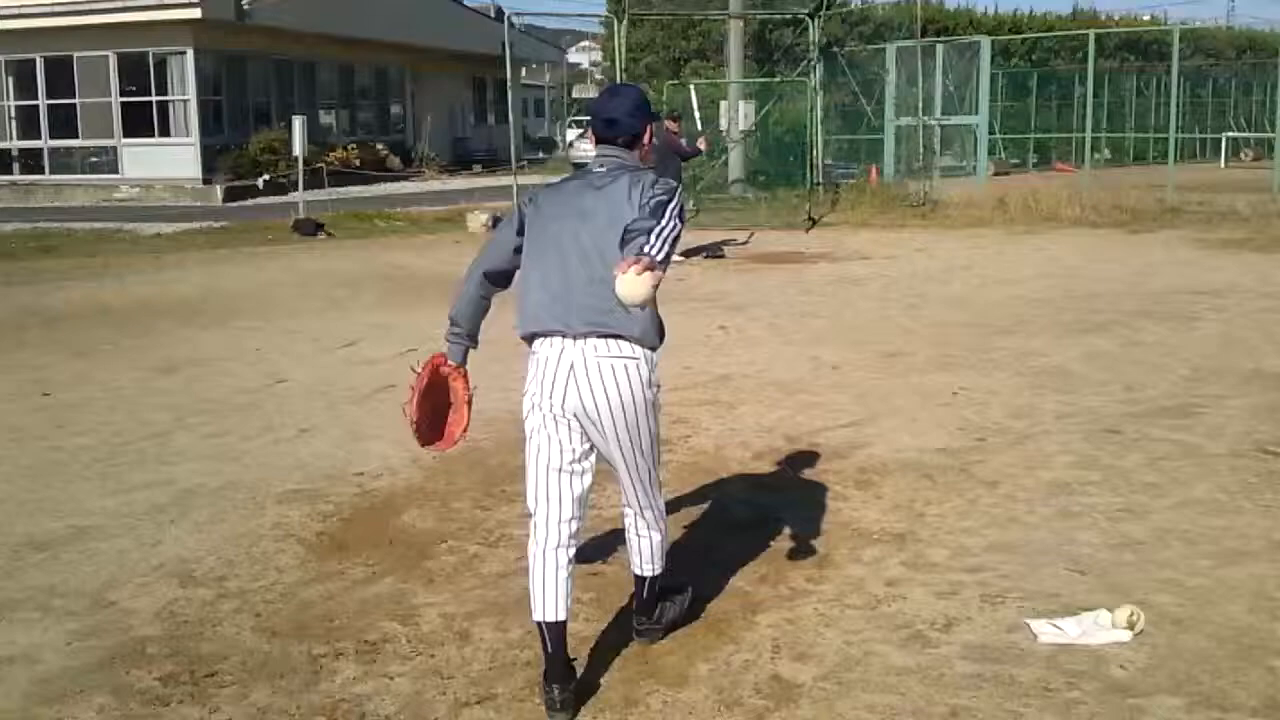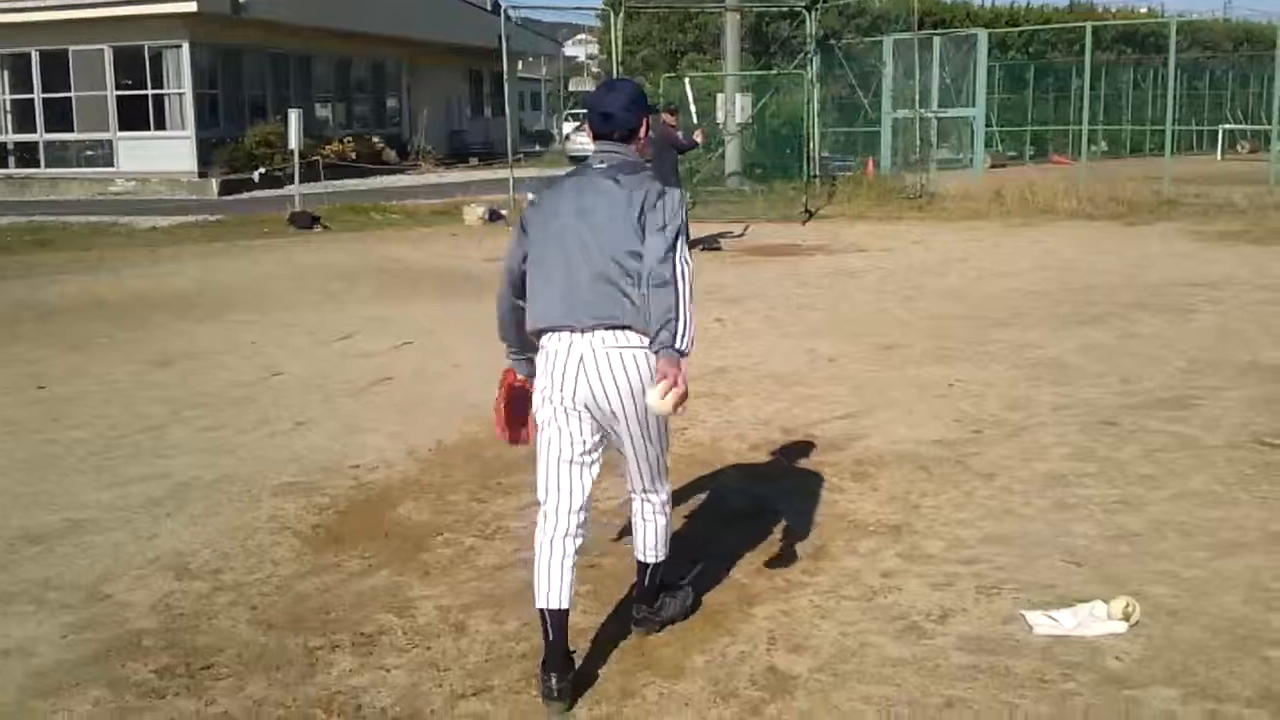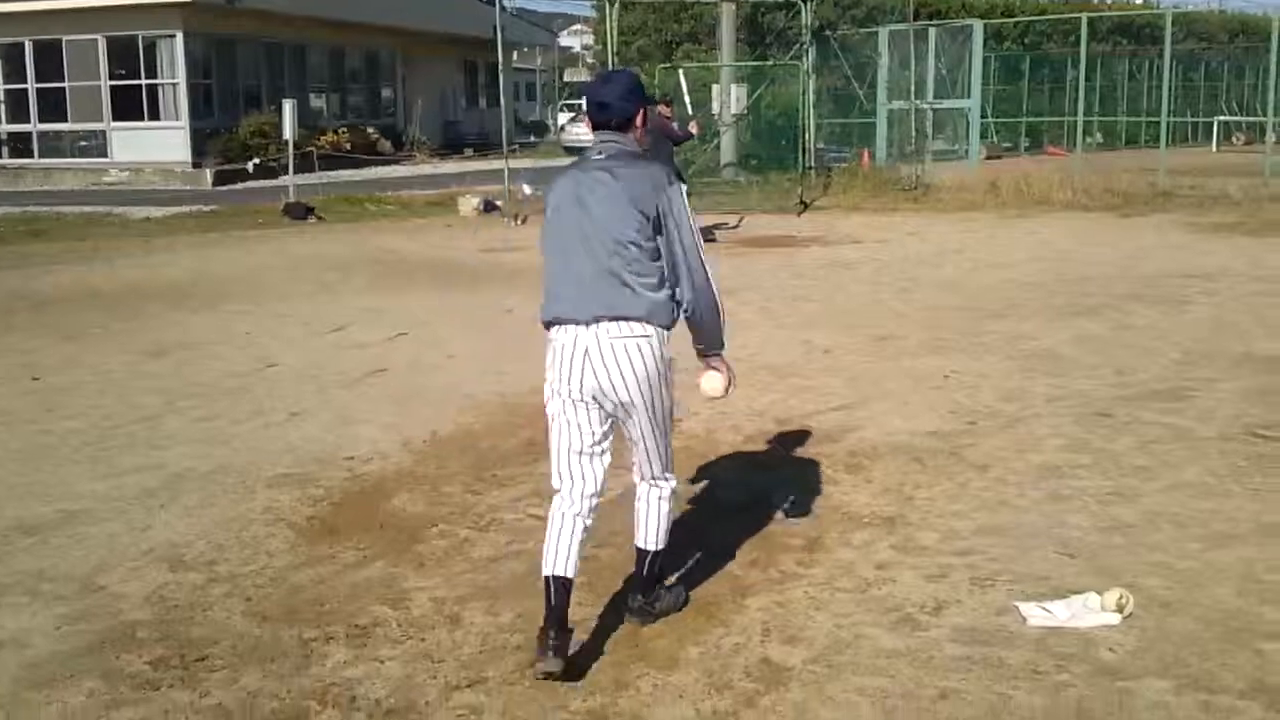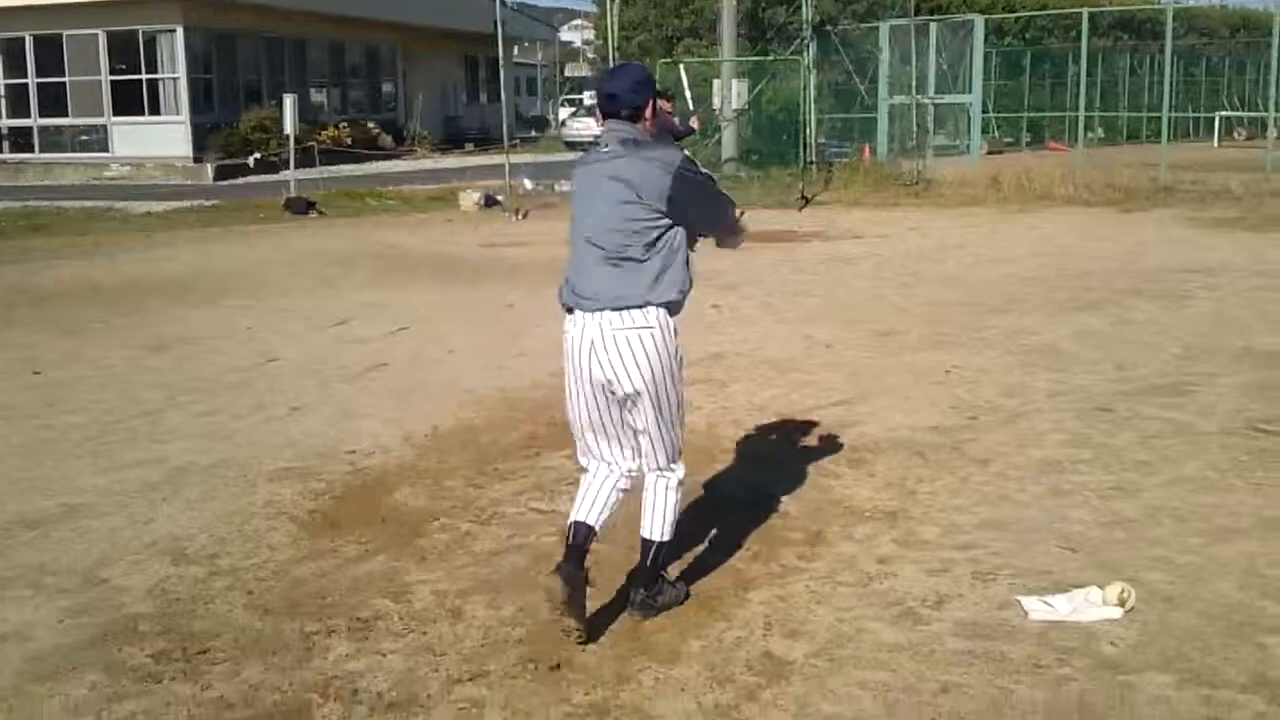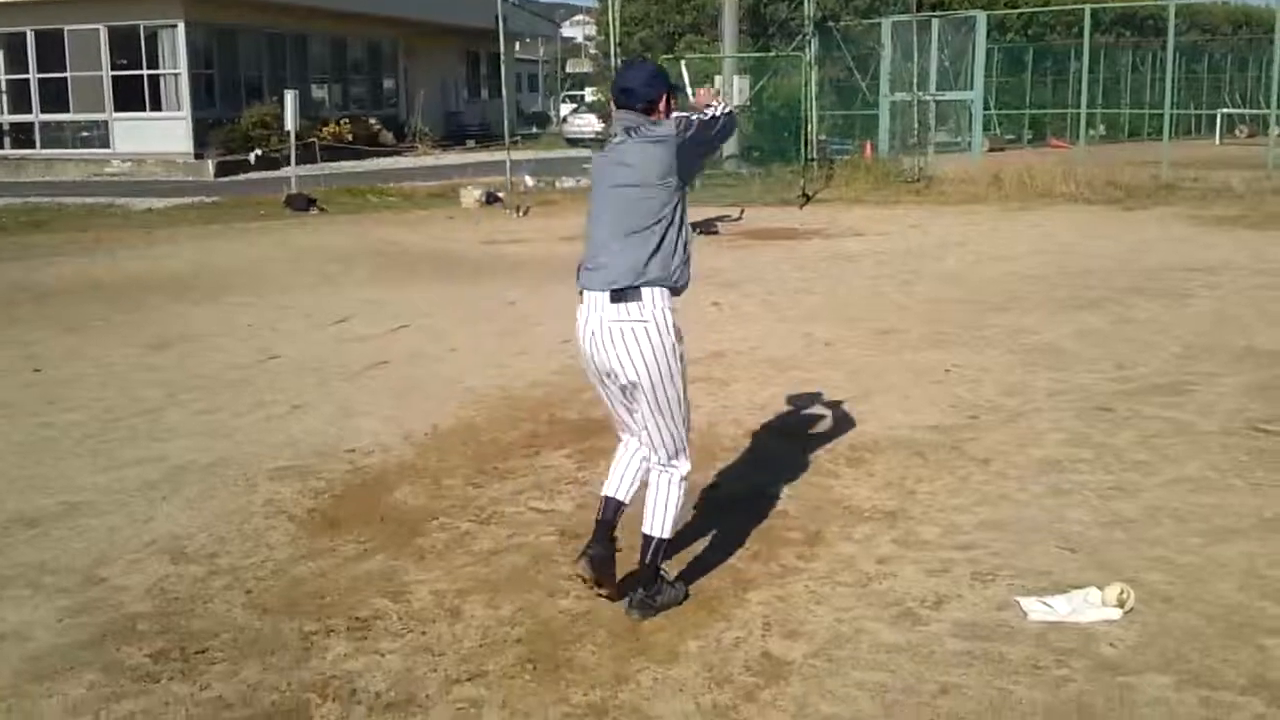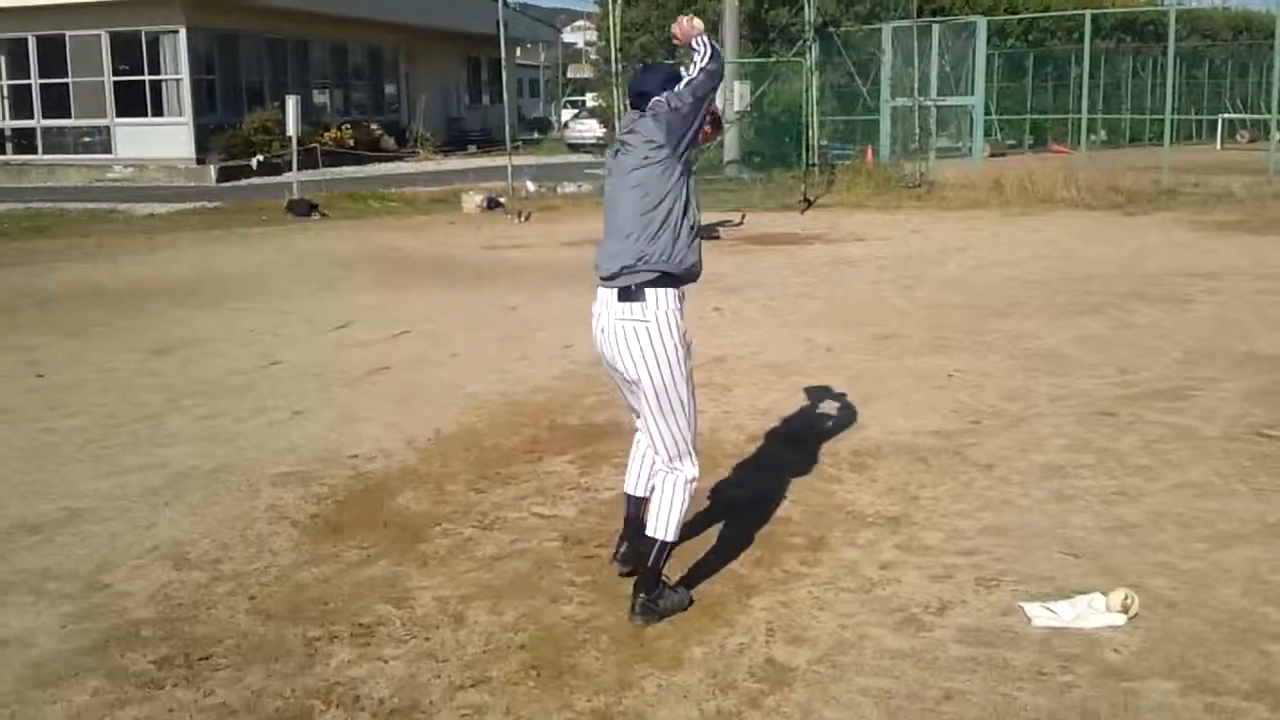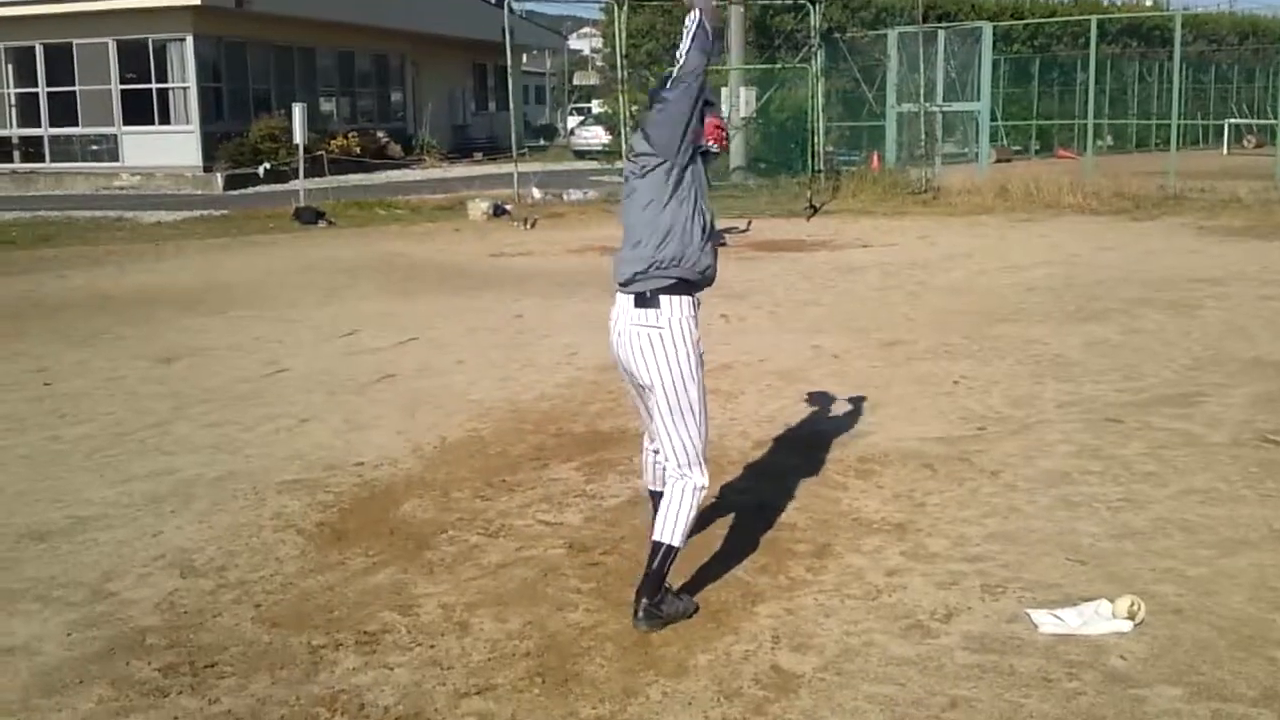
dt=0.1s
person 1, frame 1
left shoulder: (544, 199)
right shoulder: (659, 192)
left elbow: (486, 270)
right elbow: (660, 235)
left wrist: (457, 345)
right wrist: (646, 260)
left hip: (547, 364)
right hip: (618, 362)
left knee: (551, 521)
right knee: (644, 500)
right ankle: (651, 608)
person 1, frame 2
left shoulder: (550, 197)
right shoulder: (656, 194)
left elbow: (513, 283)
right elbow: (668, 268)
left wrist: (521, 359)
right wrist: (673, 352)
left hip: (558, 359)
right hip: (627, 356)
left knee: (558, 512)
right knee: (649, 488)
left ankle: (555, 660)
right ankle: (650, 599)
person 1, frame 3
left shoulder: (557, 189)
right shoulder: (659, 182)
right elbow: (691, 273)
right wrist: (712, 347)
left hip: (566, 347)
right hip: (634, 344)
left knee: (572, 493)
right knee: (653, 476)
left ankle: (554, 631)
right ankle: (645, 591)
person 1, frame 4
left shoulder: (583, 170)
right shoulder: (669, 164)
right elbow: (715, 214)
right wrist: (732, 228)
left hip: (582, 331)
right hip: (643, 331)
left knee: (607, 464)
right knee: (663, 465)
left ankle: (572, 566)
right ankle: (648, 583)
person 1, frame 5
left shoulder: (606, 153)
right shoulder: (664, 144)
right elbow: (719, 123)
left wrist: (692, 118)
right wrist: (710, 109)
left hip: (594, 317)
right hip: (642, 318)
left knee: (636, 438)
right knee: (668, 458)
left ankle: (600, 547)
right ankle: (648, 583)
person 1, frame 6
left shoulder: (624, 146)
right shoulder: (661, 130)
right elbow: (706, 75)
right wrist: (698, 38)
left hip: (608, 311)
right hip: (651, 314)
left knee: (650, 430)
right knee: (676, 458)
left ankle: (631, 540)
right ankle: (648, 589)
person 1, frame 7
left shoulder: (651, 155)
right shoulder: (663, 138)
right elbow: (684, 78)
left hip: (628, 316)
right hip: (665, 319)
left knee: (663, 437)
right knee: (687, 463)
left ankle: (664, 512)
right ankle: (650, 596)
